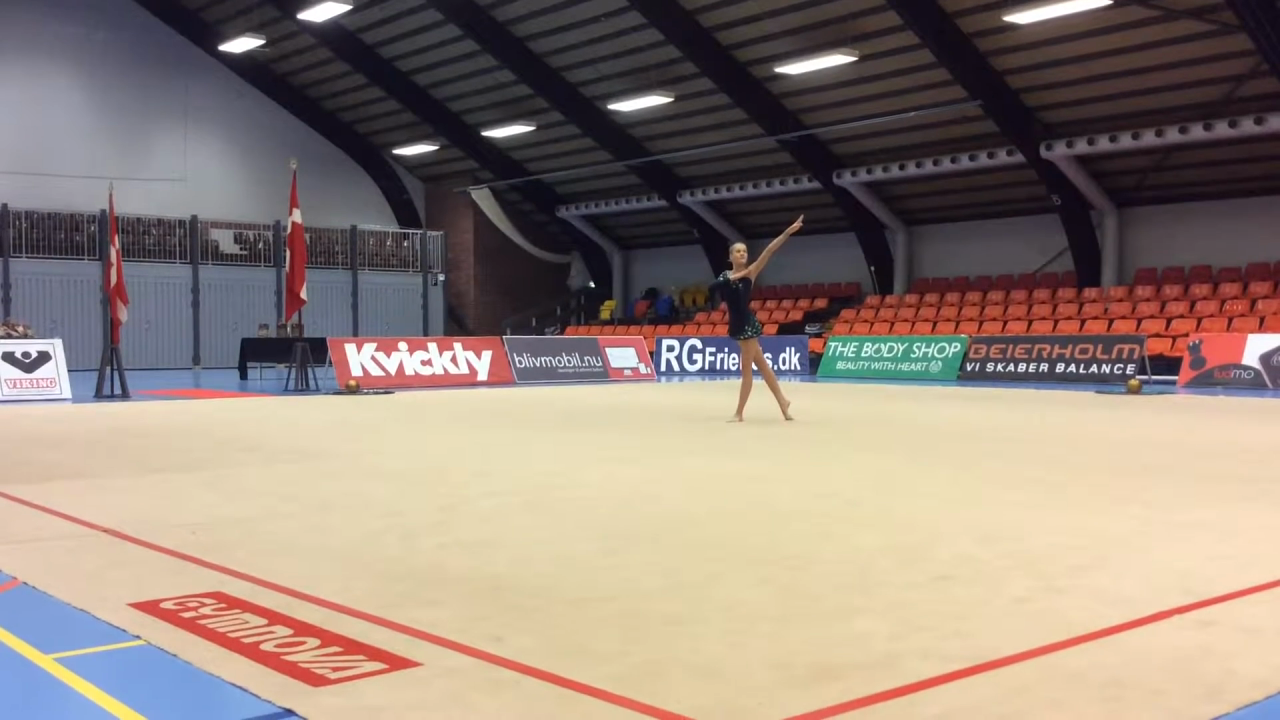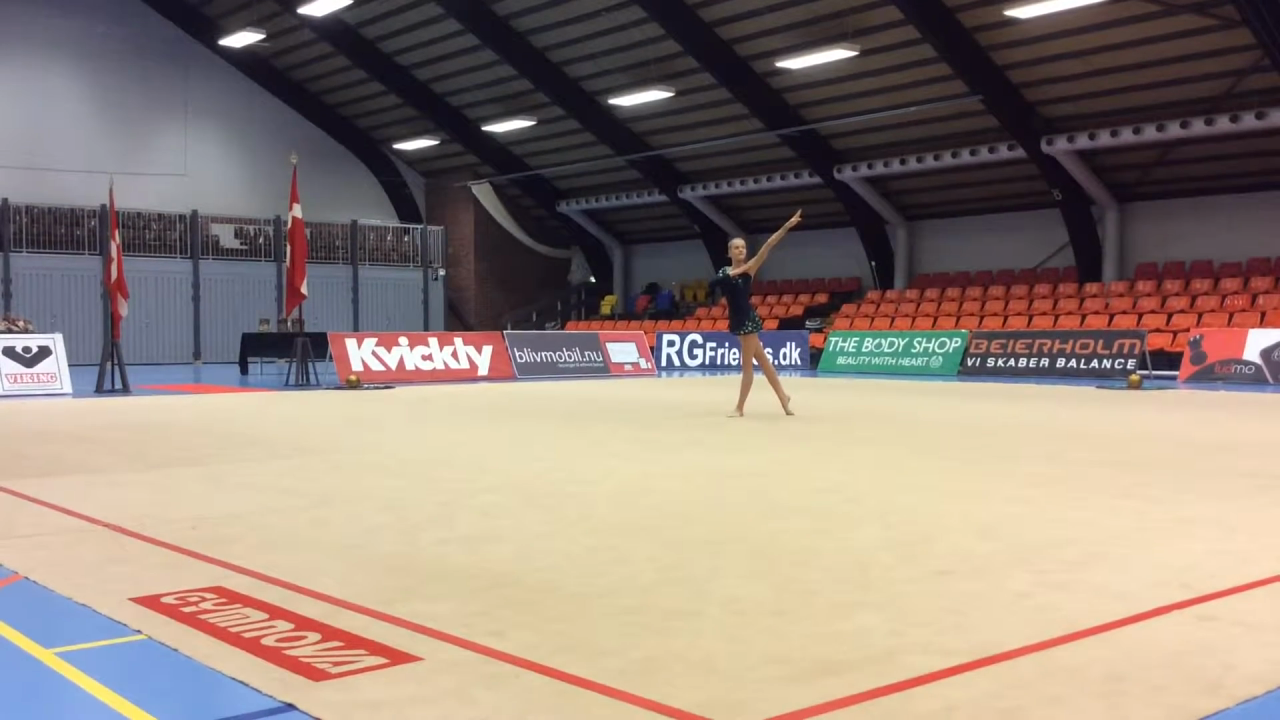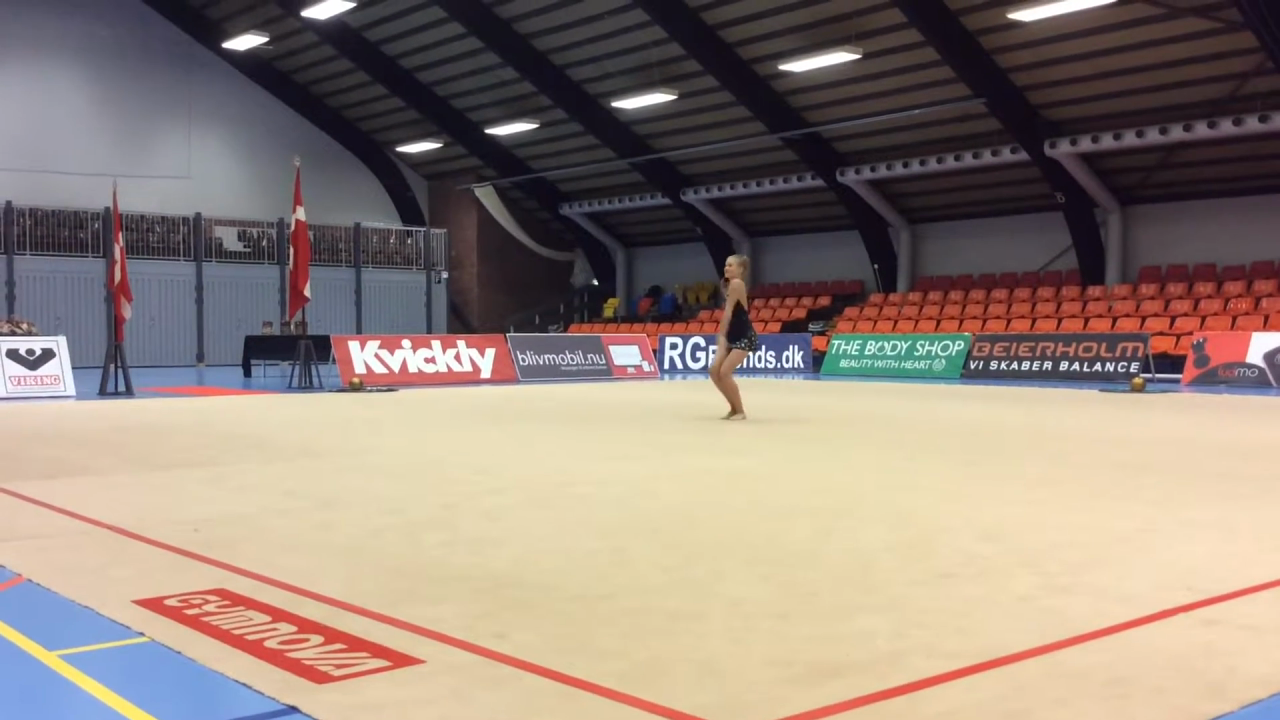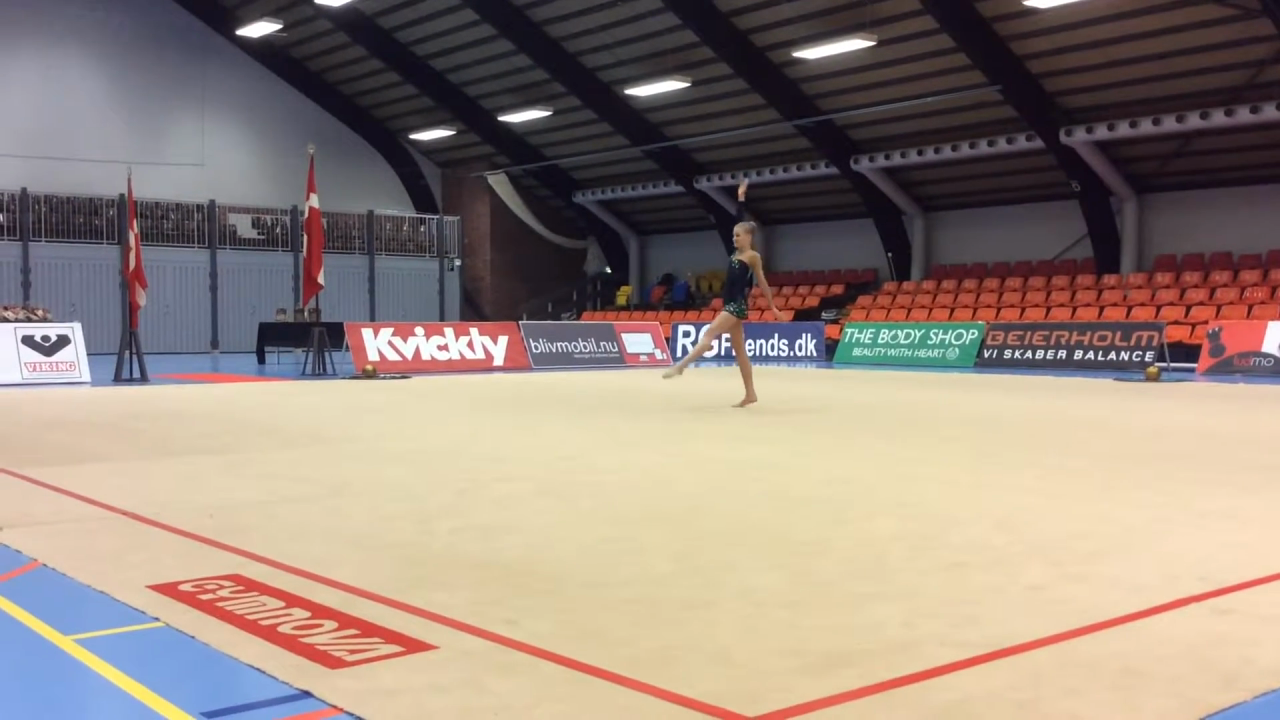
dt=1s
person 1, frame 1
left shoulder: (750, 272)
right shoulder: (726, 275)
left elbow: (769, 250)
right elbow: (713, 288)
left wrist: (788, 232)
right wrist: (732, 278)
left hip: (748, 324)
right hip: (736, 325)
left knee: (747, 369)
right knee: (761, 365)
left ankle: (739, 413)
right ankle: (782, 401)
person 1, frame 2
left shoulder: (750, 267)
right shoulder: (725, 271)
left elbow: (768, 245)
right elbow: (713, 283)
left wrist: (786, 227)
right wrist: (732, 274)
left hip: (748, 319)
right hip: (736, 320)
left knee: (747, 364)
right knee: (762, 360)
left ankle: (740, 408)
right ankle: (782, 396)
person 1, frame 3
left shoulder: (737, 284)
right shoulder: (730, 284)
left elbow: (729, 311)
left wrist: (721, 336)
left hip: (743, 337)
right hip: (731, 336)
left knee: (724, 373)
right knee: (714, 370)
left ankle: (740, 411)
right ankle: (734, 408)
person 1, frame 4
left shoulder: (753, 256)
right shoulder: (738, 251)
left elbow: (761, 282)
right elbow: (740, 220)
left wrist: (772, 306)
right wrist: (741, 197)
left hip: (737, 305)
right hip: (731, 304)
left knee: (709, 334)
right knee: (739, 350)
left ankle: (680, 367)
right ankle: (750, 393)
